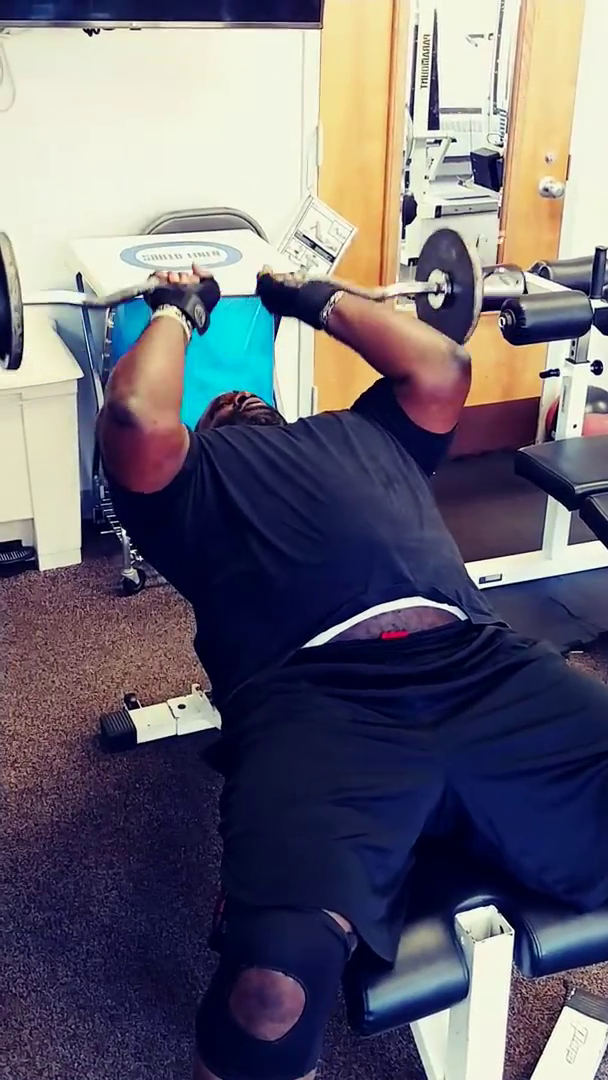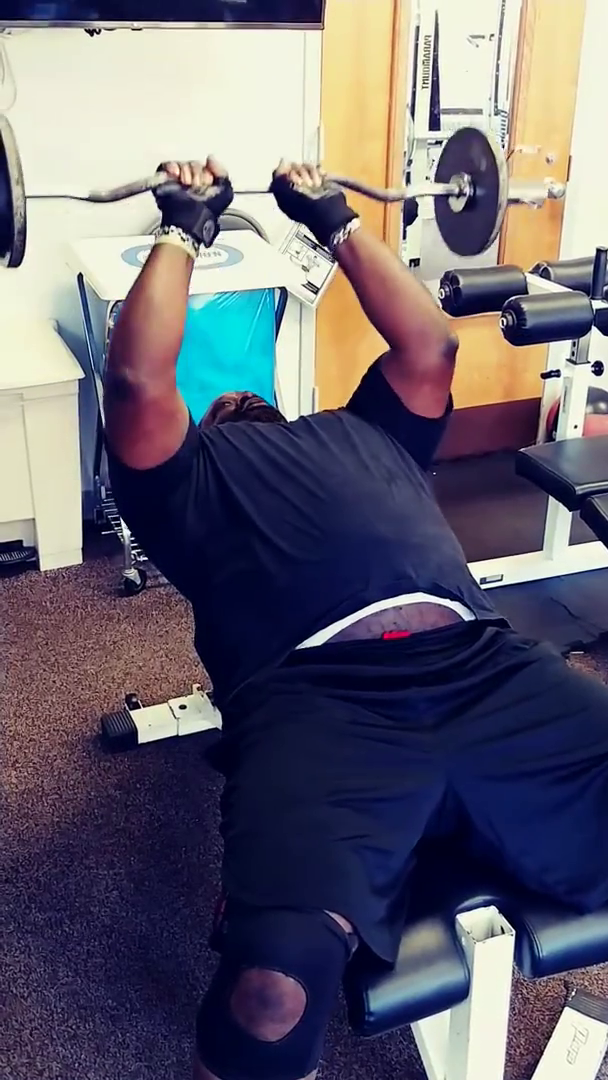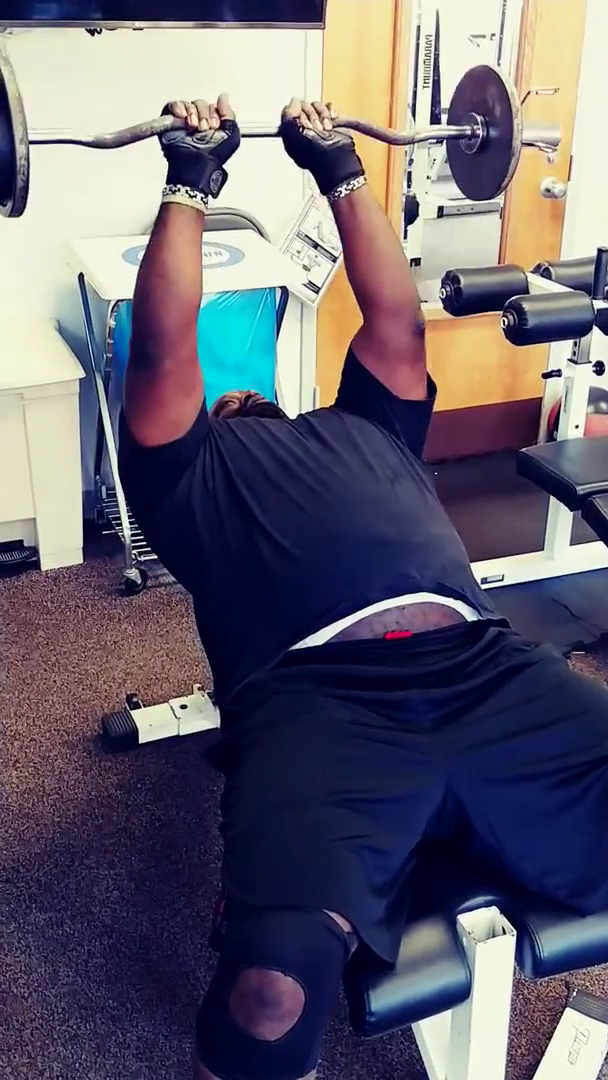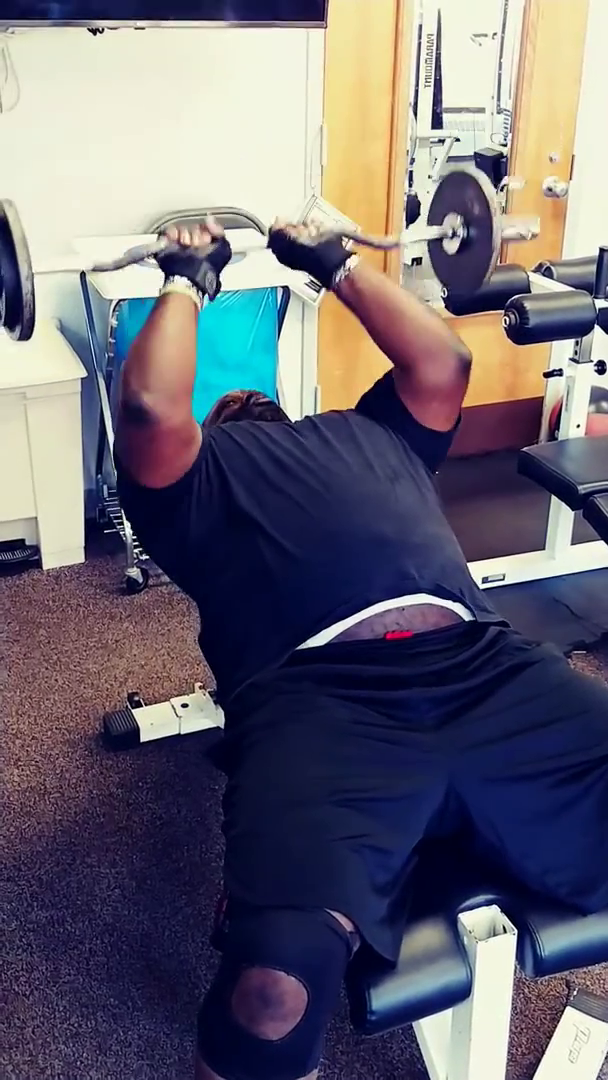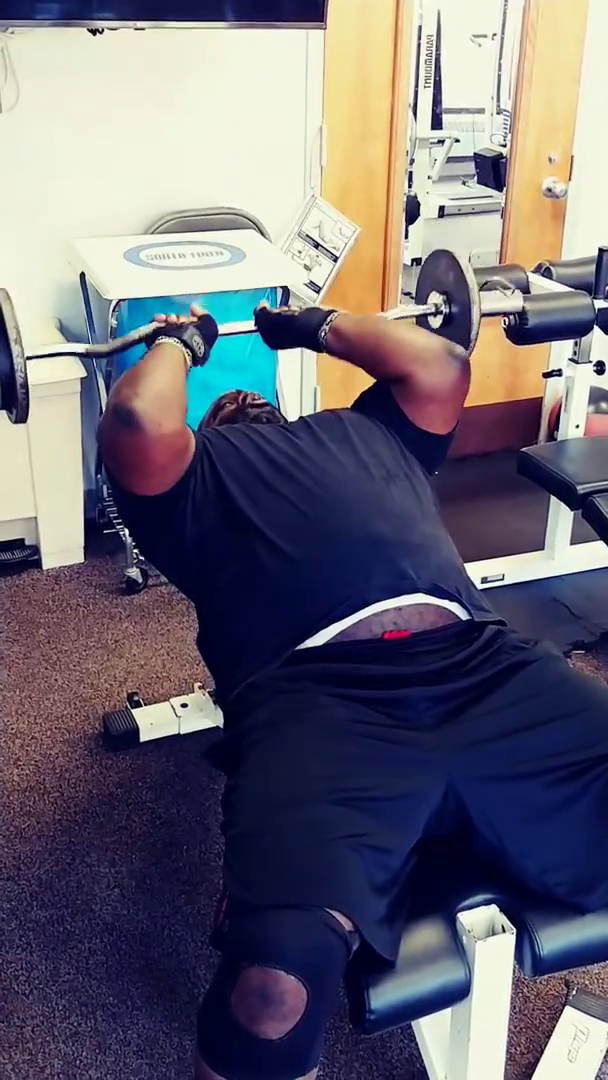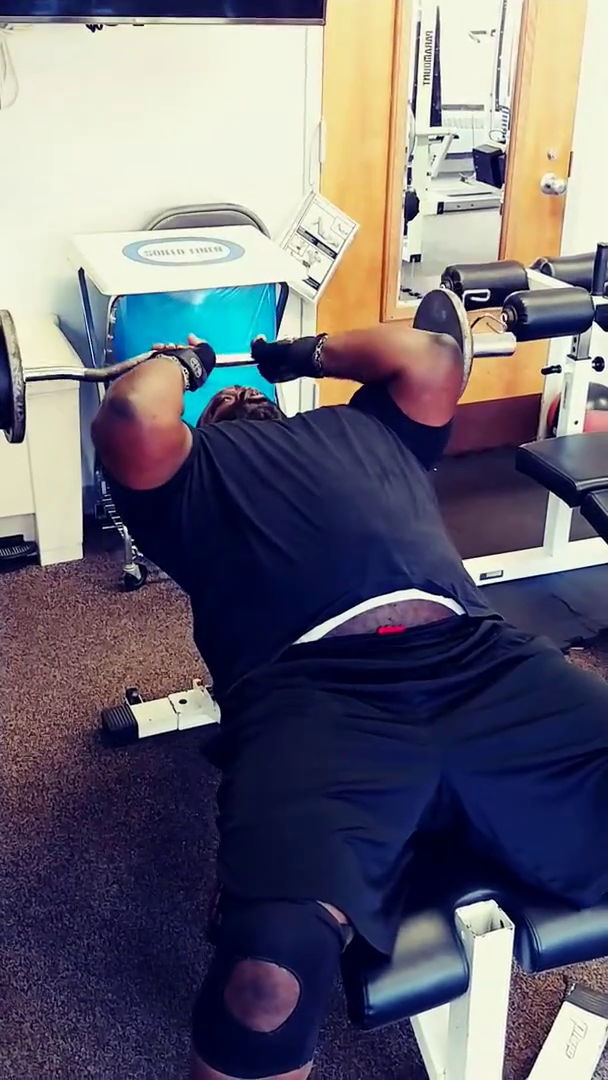
dt=0.3s
person 1, frame 1
left shoulder: (358, 433)
right shoulder: (194, 472)
left elbow: (443, 367)
right elbow: (134, 420)
left wrist: (324, 302)
right wrist: (175, 312)
left hip: (481, 664)
right hip: (313, 698)
right knee: (274, 981)
person 1, frame 2
left shoulder: (363, 434)
right shoulder: (192, 479)
left elbow: (427, 345)
right elbow: (139, 381)
left wrist: (336, 222)
right wrist: (181, 232)
left hip: (484, 667)
right hip: (316, 698)
right knee: (274, 984)
person 1, frame 3
left shoulder: (365, 431)
right shoulder: (194, 475)
left elbow: (394, 320)
right elbow: (162, 349)
left wrist: (341, 171)
right wrist: (190, 184)
left hip: (485, 667)
right hip: (314, 700)
right knee: (274, 982)
person 1, frame 4
left shoulder: (365, 429)
right shoulder: (196, 472)
left elbow: (440, 363)
right elbow: (150, 410)
left wrist: (336, 264)
right wrist: (187, 282)
left hip: (486, 665)
right hip: (317, 698)
right knee: (274, 980)
person 1, frame 5
left shoulder: (361, 430)
right shoulder: (193, 472)
left elbow: (442, 366)
right elbow: (136, 423)
left wrist: (320, 327)
right wrist: (177, 344)
left hip: (481, 664)
right hip: (314, 697)
right knee: (275, 981)
person 1, frame 6
left shoulder: (359, 427)
right shoulder: (194, 468)
left elbow: (434, 358)
right elbow: (130, 422)
left wrist: (313, 354)
right wrist: (175, 365)
left hip: (478, 659)
right hip: (312, 691)
right knee: (268, 976)
